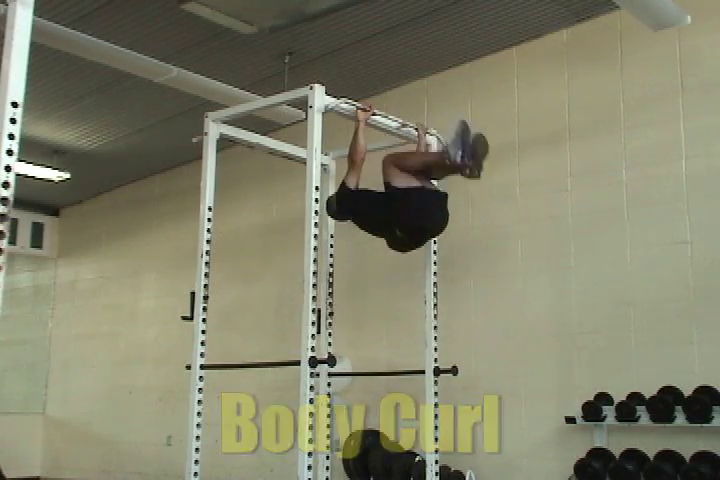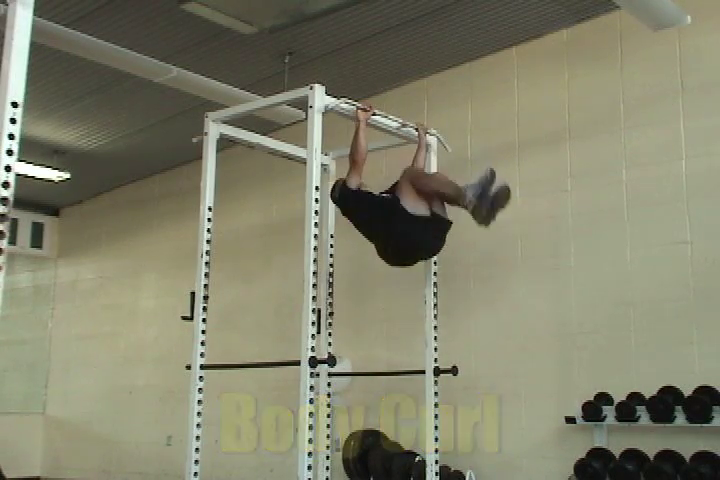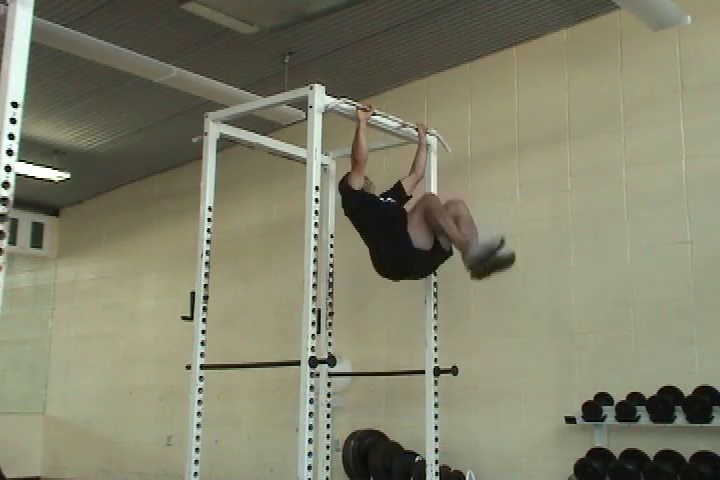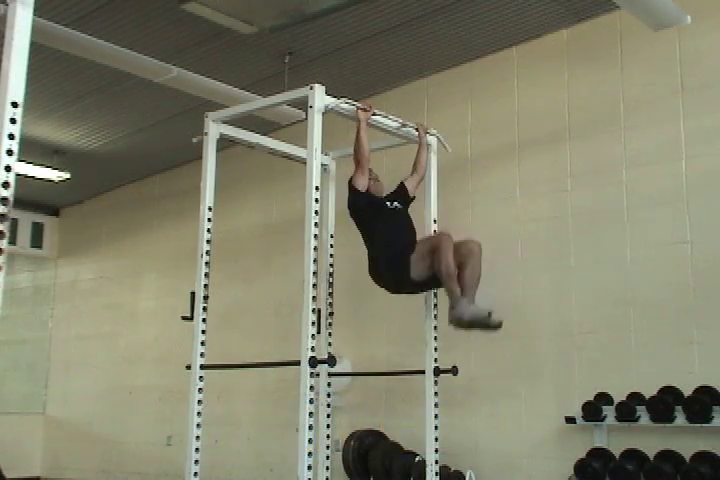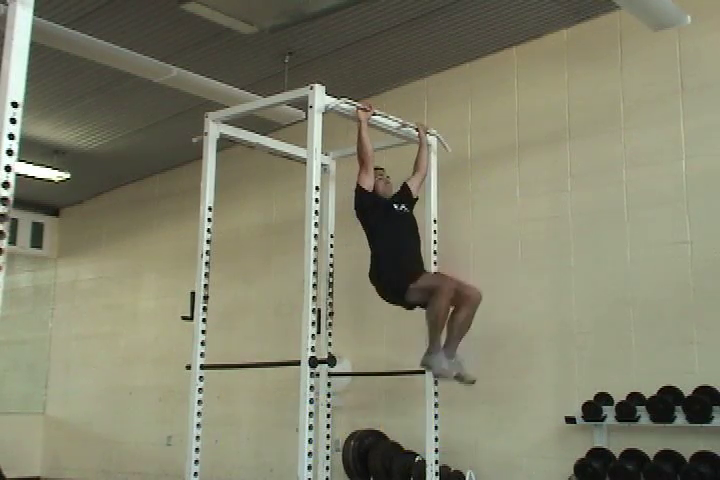
dt=0.1s
person 1, frame 1
right shoulder: (348, 200)
right elbow: (355, 163)
left wrist: (422, 140)
right wrist: (361, 123)
right knee: (391, 160)
right ankle: (452, 157)
person 1, frame 2
left shoulder: (383, 198)
right shoulder: (350, 200)
left elbow: (419, 173)
right elbow: (357, 164)
left wrist: (422, 141)
right wrist: (361, 123)
right hip: (405, 243)
right knee: (412, 175)
left ankle: (474, 201)
right ankle: (469, 197)
person 1, frame 3
left shoulder: (389, 197)
right shoulder: (355, 202)
left elbow: (416, 175)
right elbow: (358, 162)
left wrist: (422, 139)
right wrist: (361, 123)
left hip: (417, 255)
right hip: (394, 257)
left knee: (456, 205)
right knee: (430, 201)
left ankle: (478, 258)
right ankle: (473, 251)
person 1, frame 4
left shoulder: (394, 200)
right shoulder: (361, 201)
left elbow: (417, 175)
right elbow: (362, 163)
left wrist: (422, 140)
right wrist: (362, 123)
left hip: (414, 271)
right hip: (392, 269)
left knee: (471, 248)
right knee: (443, 240)
left ankle: (467, 306)
right ankle: (460, 306)
person 1, frame 5
left shoulder: (401, 201)
right shoulder: (367, 203)
left elbow: (419, 172)
right elbow: (366, 165)
left wrist: (422, 140)
right wrist: (362, 123)
left hip: (412, 275)
right hip: (390, 275)
left knee: (471, 295)
right knee: (446, 285)
left ankle: (448, 356)
right ankle: (434, 353)
